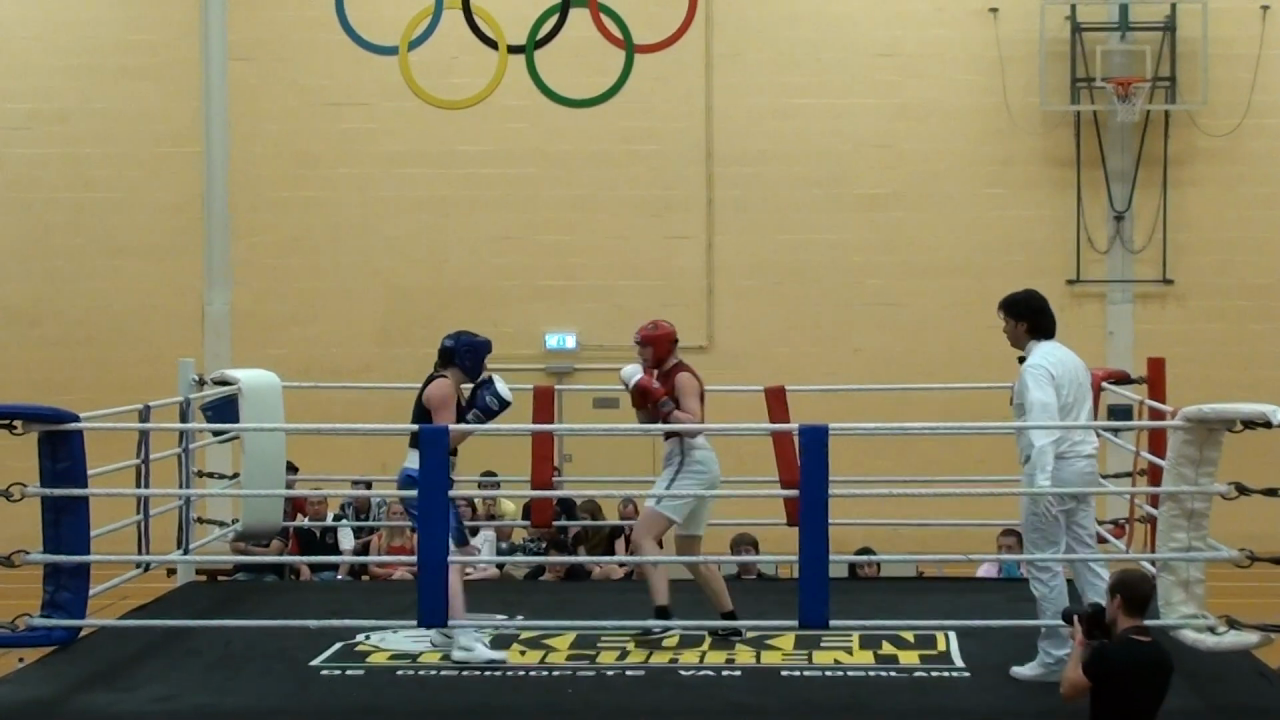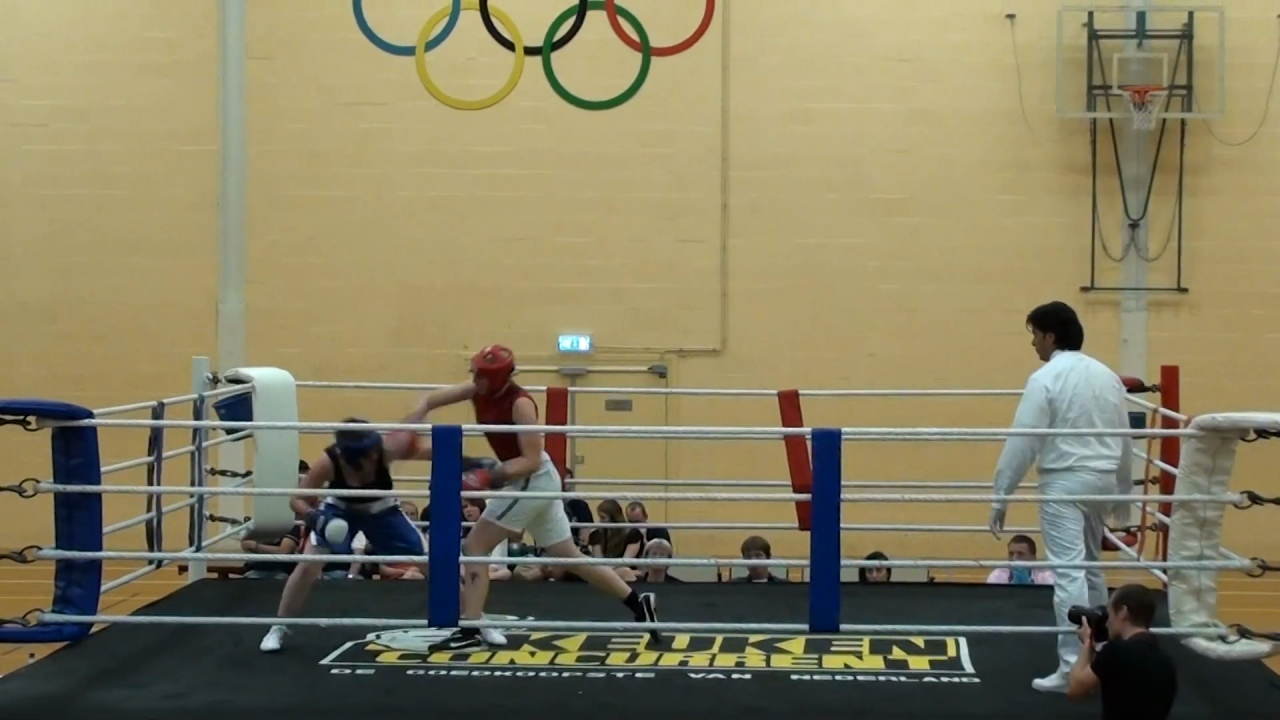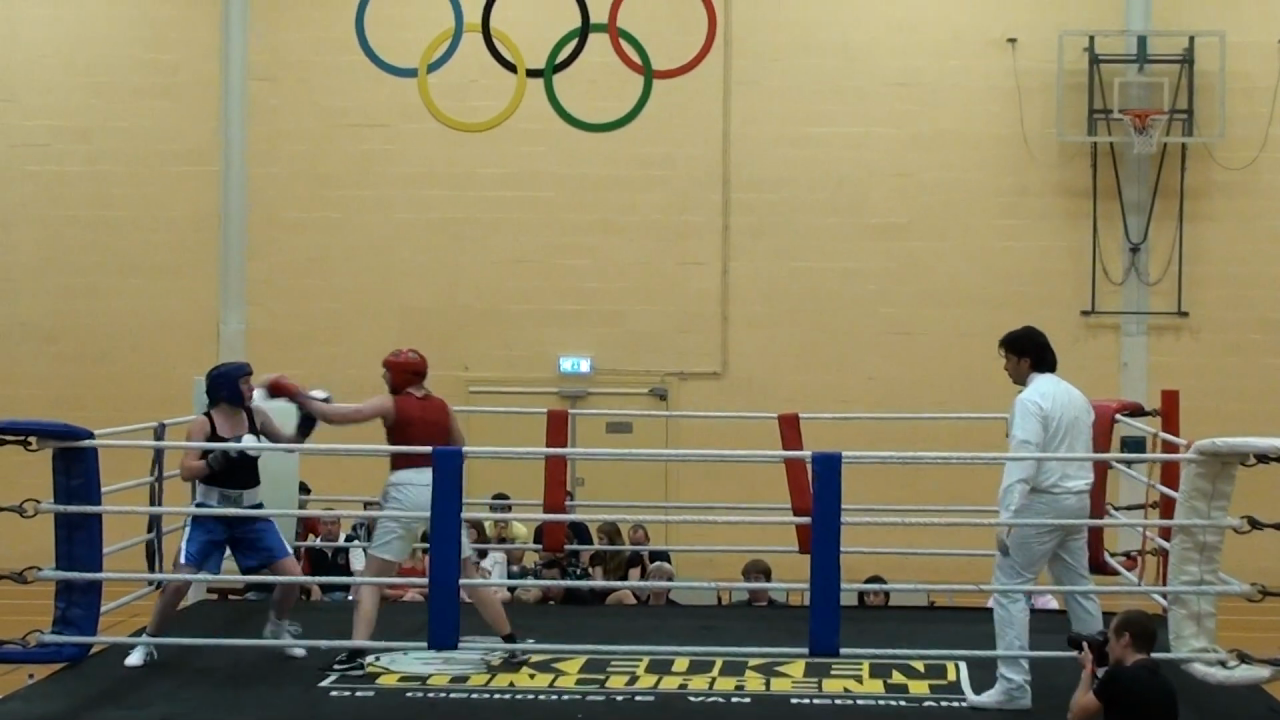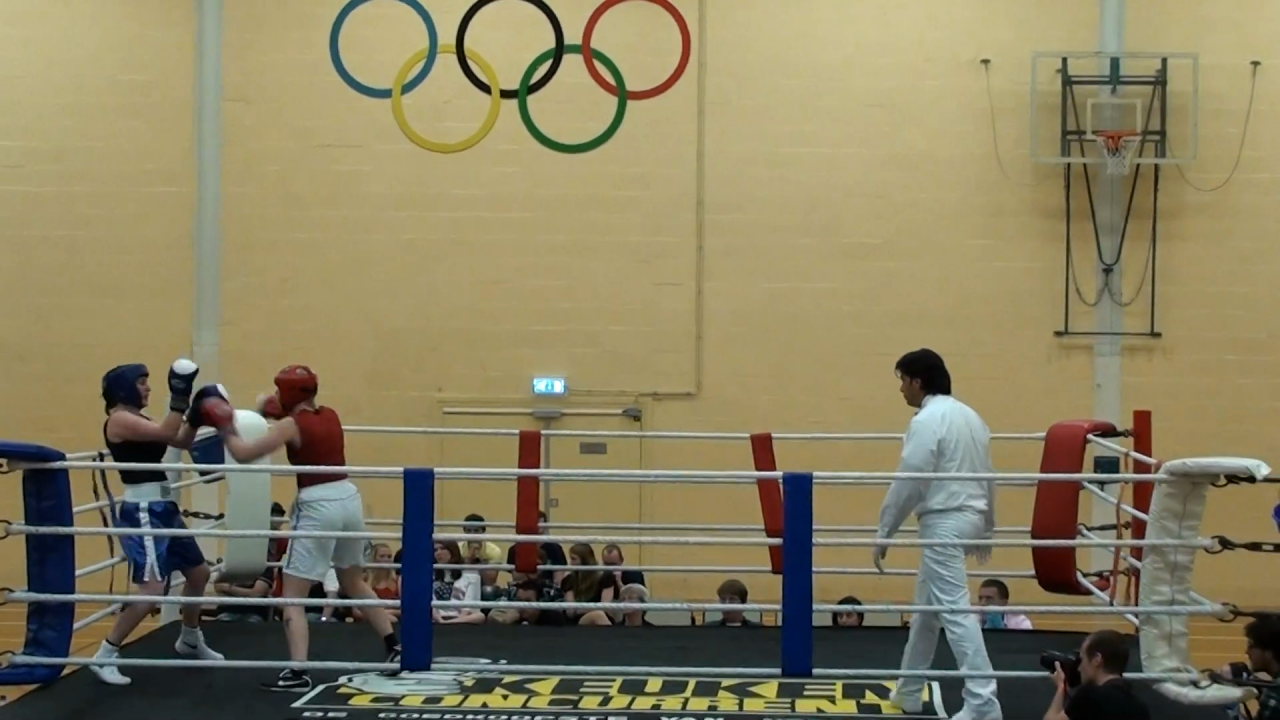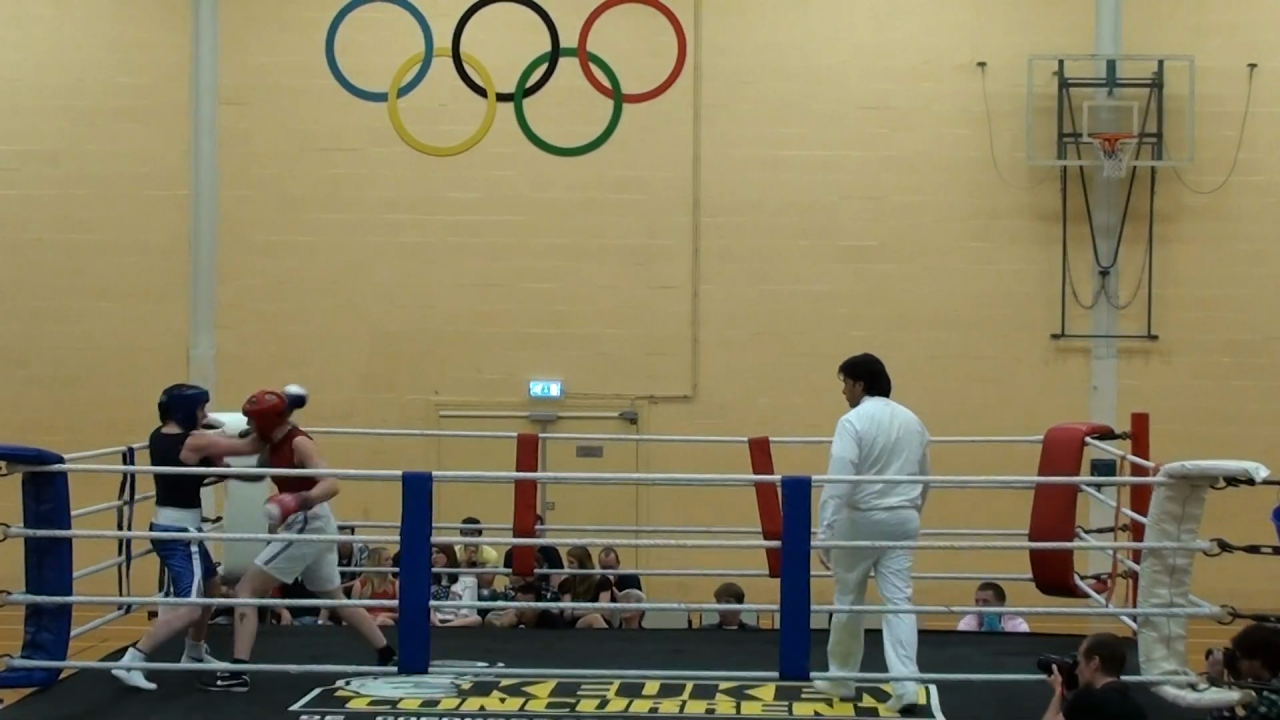
dt=0.7s
person 1, frame 1
left shoulder: (1037, 365)
right shoulder: (1069, 359)
left elbow: (1043, 428)
left wrist: (1042, 484)
left hip: (1057, 471)
right hip: (1082, 468)
left knee: (1043, 563)
right knee: (1086, 558)
left ankle: (1055, 656)
person 1, frame 2
left shoulder: (1045, 379)
right shoulder: (1108, 376)
left elbow: (1022, 443)
right elbow: (1124, 439)
left wrist: (1001, 497)
right wrist: (1123, 491)
left hip: (1064, 482)
right hip: (1102, 480)
left knee: (1068, 572)
right knee: (1090, 565)
left ankle: (1075, 668)
person 1, frame 3
left shoulder: (1031, 398)
right shoulder: (1077, 397)
left elbow: (1022, 462)
left wrist: (1006, 517)
left hip: (1042, 503)
right hip: (1076, 502)
left knee: (1010, 588)
right knee: (1078, 588)
left ankle: (1013, 685)
person 1, frame 4
left shoulder: (927, 421)
right shoulder: (970, 416)
left elbow: (907, 485)
right elbow: (986, 478)
left wrist: (884, 534)
right wrist: (987, 527)
left hip: (944, 522)
right hip: (968, 518)
left knee: (954, 612)
right knee: (927, 606)
right ankle: (909, 689)
person 1, frame 5
left shoulder: (853, 421)
right shoulder: (913, 421)
left elbow: (839, 481)
right elbow: (923, 481)
left wrist: (823, 533)
left hip: (861, 519)
right hip: (903, 519)
left knee: (849, 597)
right knee: (899, 600)
left ankle: (842, 678)
right ankle: (906, 684)
person 2, frame 1
left shoulder: (682, 377)
right shoulder: (664, 374)
left elbow: (692, 425)
right elbow: (645, 421)
left wrist: (661, 401)
right wrist: (639, 394)
left hip: (689, 464)
right hip: (699, 466)
left knee: (642, 537)
right knee: (689, 554)
left ankle: (663, 617)
right ankle: (730, 622)
person 2, frame 2
left shoulder: (520, 403)
right shoulder: (479, 390)
left elbow: (531, 461)
right elbow: (436, 399)
left wrist: (492, 477)
left hip: (532, 481)
right hip: (525, 481)
left knee: (474, 547)
right knee: (571, 557)
left ankle: (469, 631)
right ankle: (636, 603)
person 2, frame 3
left shoulder: (390, 404)
right shoulder: (444, 408)
left elbow: (339, 415)
right elbow: (457, 451)
left wrist: (299, 396)
left hip: (404, 493)
left knee: (370, 579)
right knee: (470, 576)
left ankle: (356, 655)
right ankle: (511, 643)
person 2, frame 4
left shoulder: (290, 426)
right shoulder: (329, 414)
left elbow: (243, 455)
left wrist: (225, 425)
left hip: (318, 509)
right hip: (348, 501)
left knee: (292, 597)
right knee: (353, 583)
left ankle: (298, 673)
right ankle: (395, 646)
person 2, frame 5
left shoulder: (298, 443)
right shoulder: (279, 440)
left elbow: (331, 485)
left wrist: (299, 501)
left hip: (308, 527)
right hip: (319, 524)
left knee: (245, 591)
right knee: (335, 599)
left ankle: (238, 672)
right ankle: (388, 655)
person 3, frame 1
left shoulder: (446, 383)
right shoulder: (443, 386)
left elbow: (459, 430)
right elbow: (445, 438)
left wrist: (479, 402)
right wrist: (485, 409)
right hip: (423, 480)
left knee: (461, 552)
right knee: (450, 559)
left ankle: (444, 632)
right ankle: (460, 639)
person 3, frame 2
left shoulder: (384, 448)
right shoulder: (327, 461)
right elbow: (297, 498)
right wrist: (314, 520)
left hip: (382, 512)
right hip: (341, 512)
right knee: (308, 566)
right ankle: (279, 628)
person 3, frame 3
left shoulder: (255, 414)
right shoulder: (204, 423)
left elbow: (288, 442)
right elbow: (187, 470)
left wrist: (306, 424)
right wrist: (221, 458)
left hip: (251, 510)
right hip: (212, 511)
left knee: (292, 576)
right knee: (178, 582)
left ankle: (278, 628)
right ankle: (146, 643)
person 3, frame 4
left shoulder: (136, 420)
right shoulder: (119, 420)
left elbow: (183, 440)
right elbow: (165, 434)
left wrist: (189, 403)
right wrist: (179, 400)
left hip: (163, 507)
right hip: (142, 512)
left knee: (199, 573)
right knee: (150, 590)
left ankle: (190, 641)
right ankle: (104, 657)
person 3, frame 5
left shoulder: (160, 437)
right shoulder: (194, 441)
right elbow: (241, 446)
left hip: (172, 528)
right hip: (180, 532)
left knee: (209, 589)
right knee: (191, 607)
left ankle: (195, 653)
right ankle: (130, 662)
